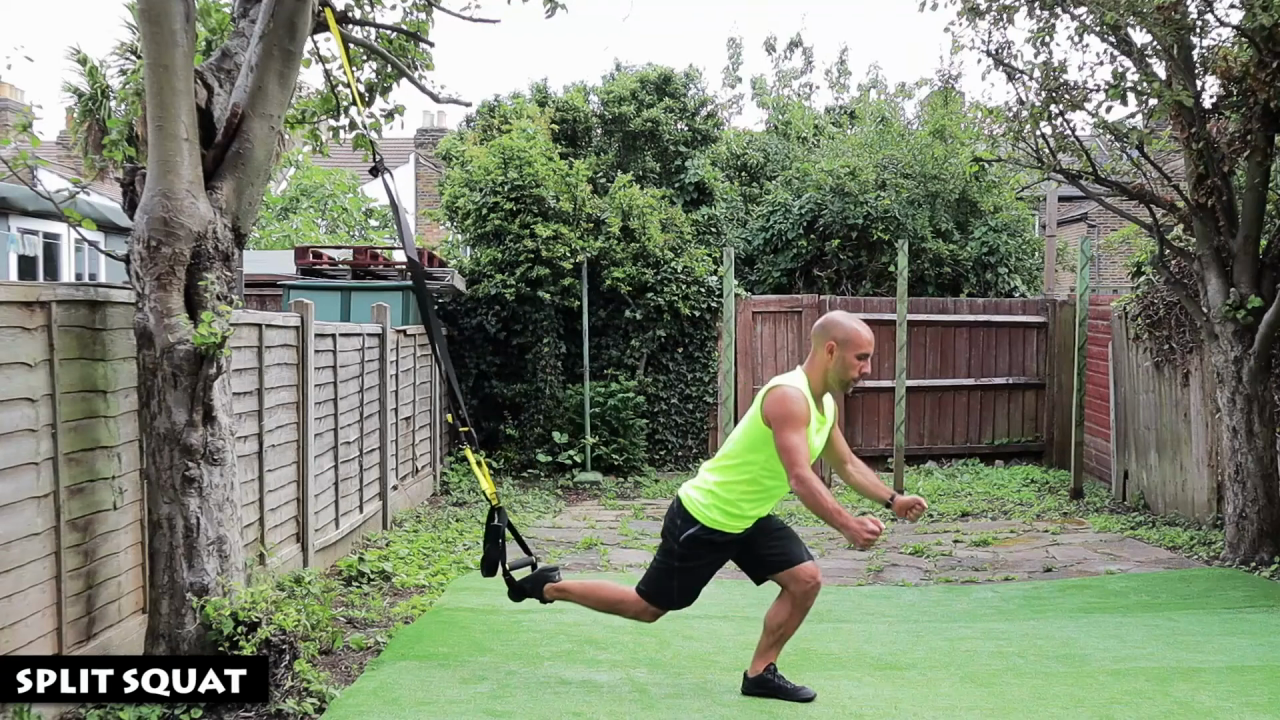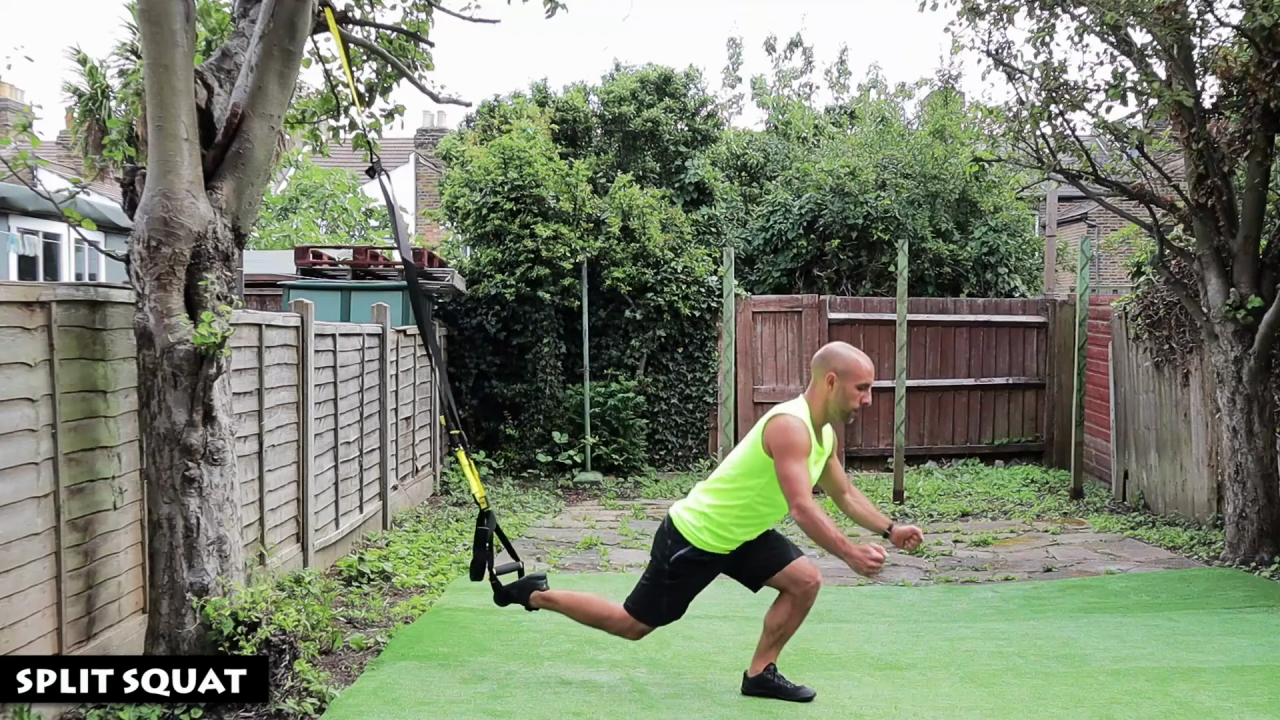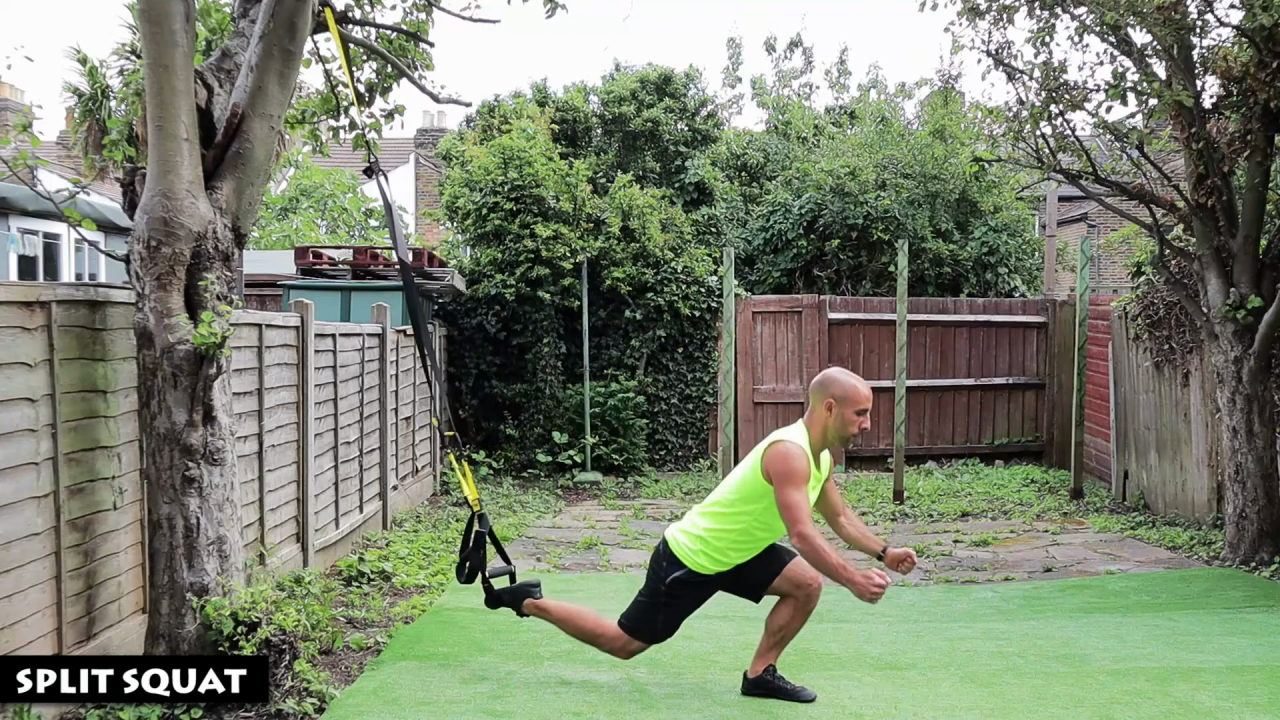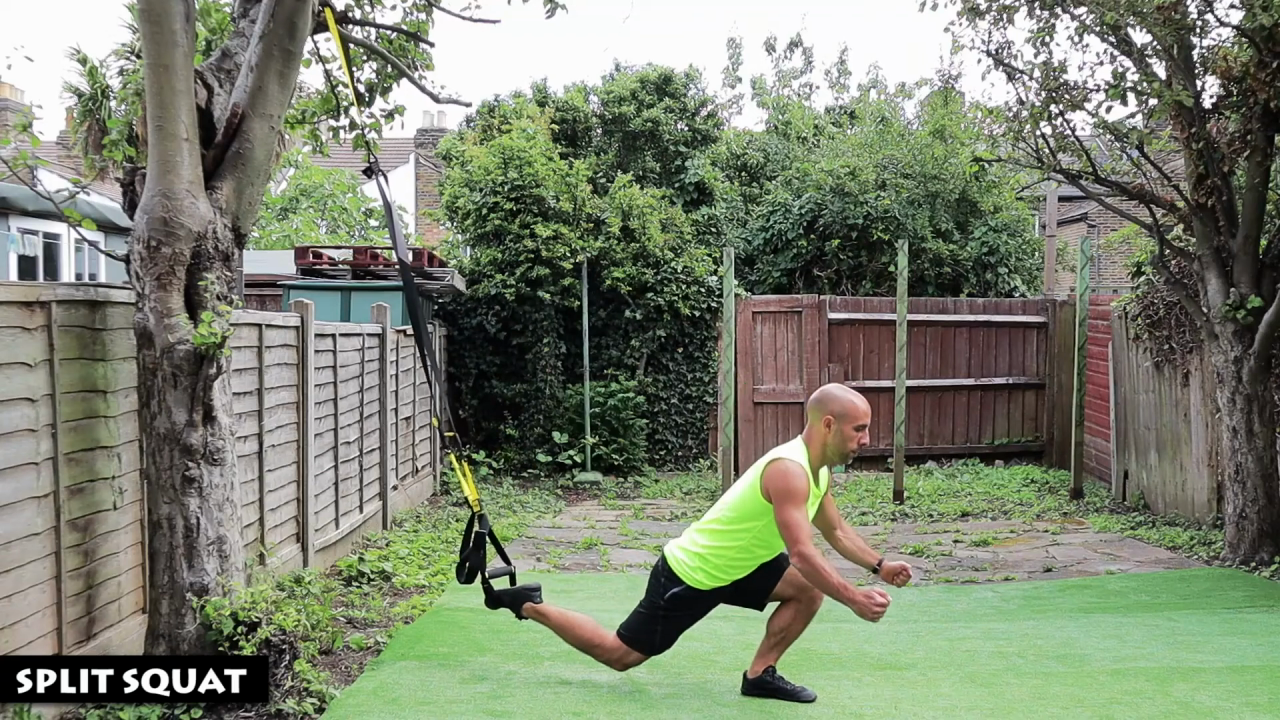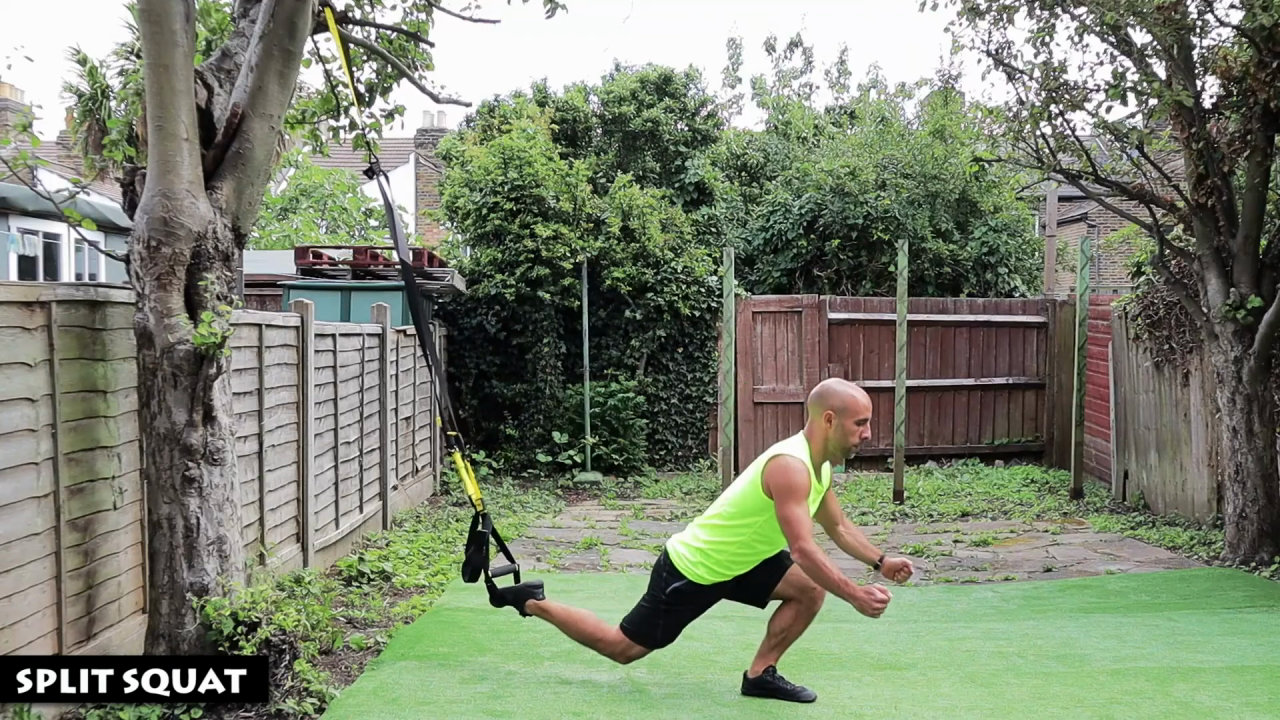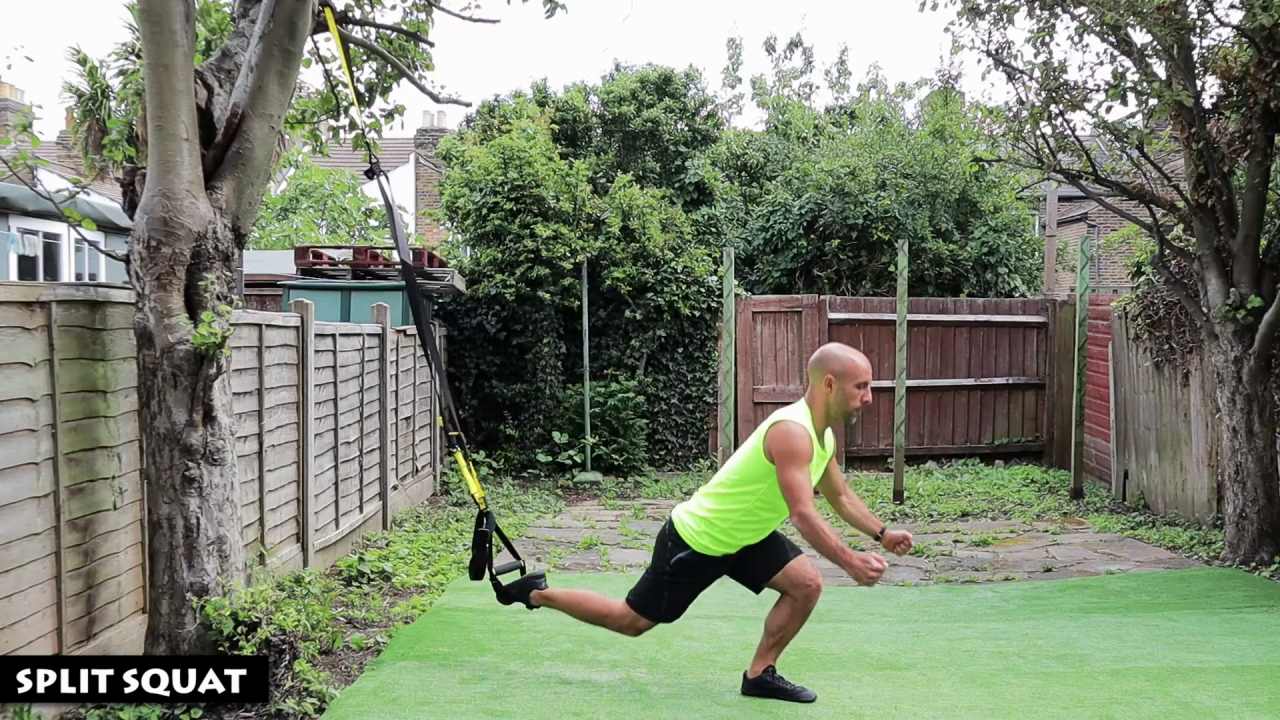
dt=0.2s
person 1, frame 1
left shoulder: (825, 403)
right shoulder: (790, 397)
left elbow: (847, 465)
right elbow: (800, 480)
left wrist: (894, 500)
right wrist: (850, 526)
left hip: (746, 518)
right hip: (704, 518)
left knee: (806, 580)
right knee: (645, 607)
left ankle: (760, 674)
right ankle: (550, 586)
person 1, frame 2
left shoulder: (822, 432)
right shoulder: (790, 426)
left elbow: (845, 494)
right elbow: (802, 510)
left wrist: (890, 530)
right wrist: (854, 555)
left hip: (736, 535)
right hip: (693, 538)
left knee: (805, 581)
right knee: (631, 624)
left ankle: (760, 673)
right ankle: (537, 594)
person 1, frame 3
left shoulder: (819, 454)
right shoulder: (790, 453)
left elbow: (840, 518)
right elbow: (802, 535)
left wrist: (884, 552)
right wrist: (855, 580)
left hip: (730, 554)
right hip: (691, 560)
left knee: (807, 585)
right knee: (623, 642)
left ankle: (759, 674)
right ankle: (530, 601)
person 1, frame 4
left shoulder: (817, 469)
right shoulder: (789, 470)
left elbow: (836, 532)
right elbow: (803, 554)
left wrist: (880, 565)
right wrist: (855, 599)
left hip: (729, 567)
right hip: (691, 575)
left knee: (809, 591)
right knee: (621, 654)
left ankle: (760, 674)
right ankle: (530, 605)
person 1, frame 5
left shoulder: (819, 464)
right shoulder: (791, 466)
left elbow: (838, 526)
right elbow: (802, 549)
left wrist: (880, 562)
right wrist: (854, 595)
left hip: (735, 560)
right hip: (692, 570)
left knee: (811, 590)
right knee: (625, 647)
left ankle: (760, 675)
right ankle: (533, 602)
person 1, frame 6
left shoulder: (823, 430)
right shoulder: (792, 430)
left elbow: (839, 493)
right elbow: (801, 513)
left wrist: (880, 531)
right wrist: (850, 561)
left hip: (742, 536)
right hip: (697, 541)
left knee: (806, 583)
right knee: (632, 621)
left ankle: (760, 675)
right ankle: (538, 593)
